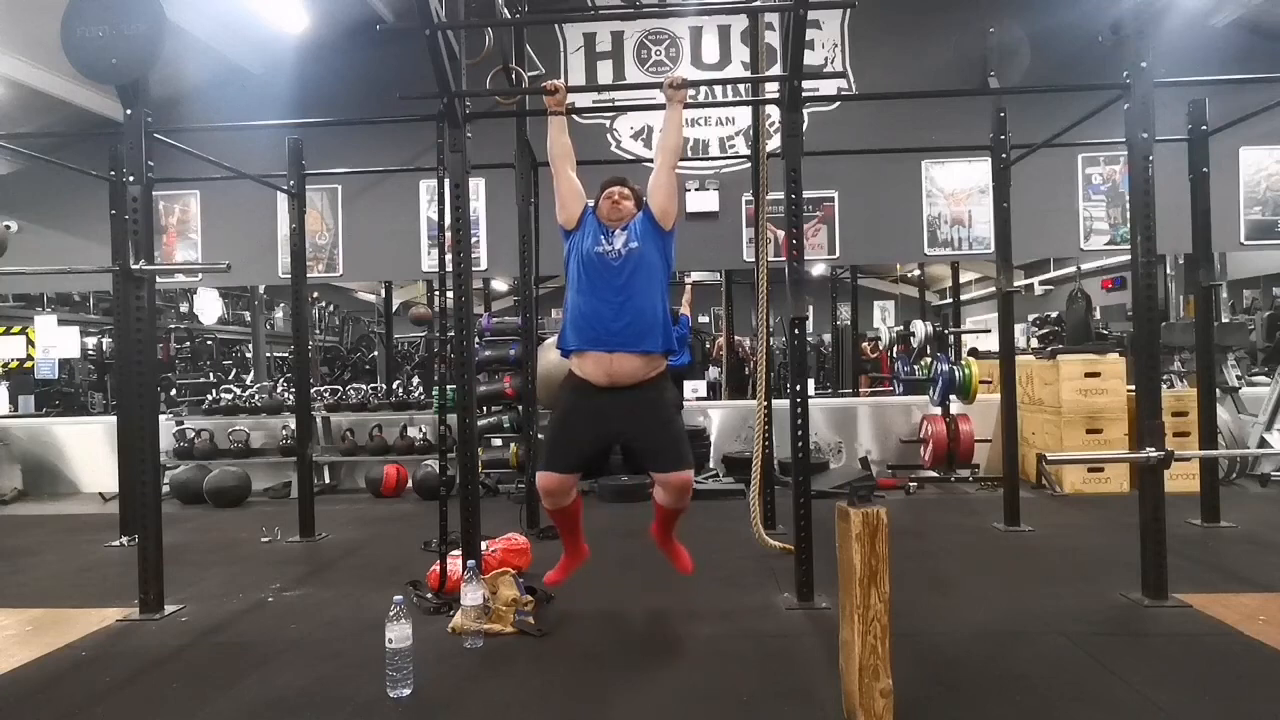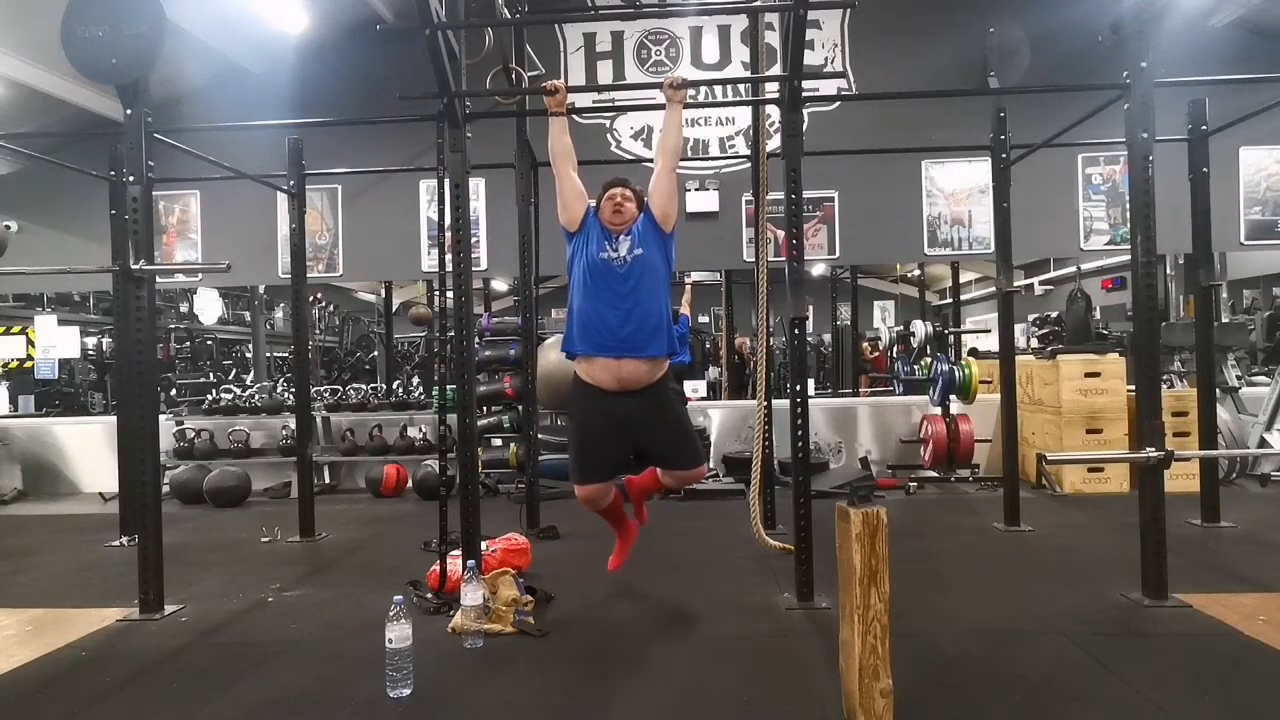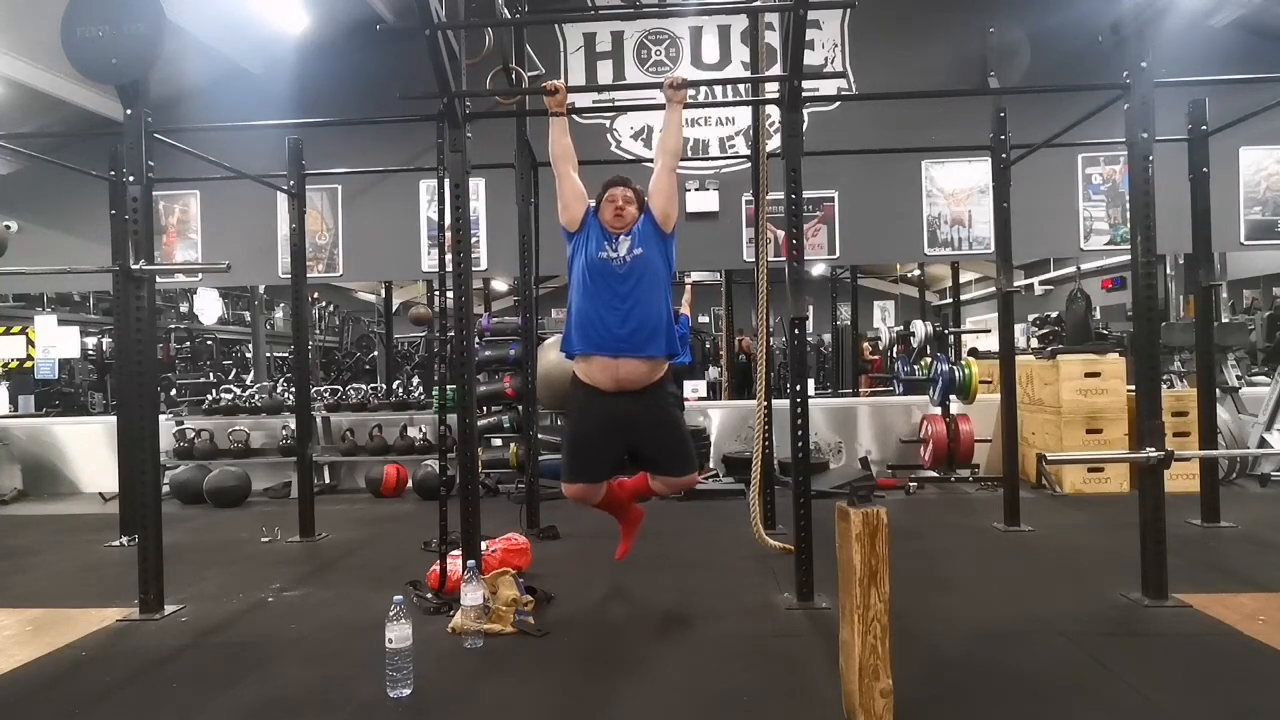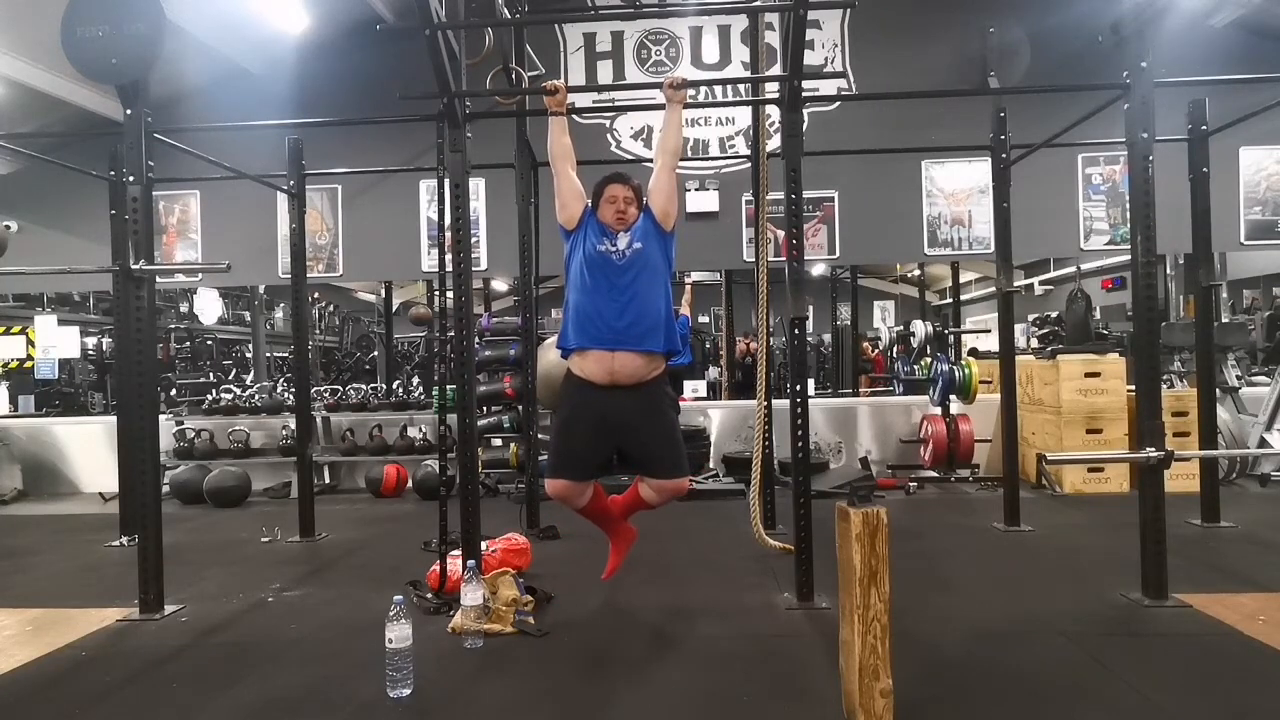
dt=0.7s
person 1, frame 1
left shoulder: (653, 230)
right shoulder: (580, 230)
left elbow: (666, 162)
right elbow: (563, 168)
left wrist: (674, 105)
right wrist: (556, 111)
left hip: (648, 389)
right hip: (584, 389)
left knee: (677, 480)
right knee: (551, 482)
left ankle: (664, 535)
right ankle: (574, 549)
person 1, frame 2
left shoulder: (654, 231)
right shoulder: (582, 234)
left elbow: (665, 163)
right elbow: (564, 169)
left wrist: (674, 105)
right wrist: (557, 112)
left hip: (654, 390)
right hip: (593, 393)
left knee: (690, 470)
right knee: (590, 491)
left ankle: (638, 488)
right ankle: (625, 527)
person 1, frame 3
left shoulder: (654, 233)
right shoulder: (583, 235)
left elbow: (666, 163)
right elbow: (565, 170)
left wrist: (674, 105)
right wrist: (557, 112)
left hip: (652, 392)
right hip: (591, 394)
left knee: (681, 478)
right knee: (579, 489)
left ankle: (628, 492)
right ankle: (625, 512)
person 1, frame 4
left shoulder: (654, 230)
right shoulder: (582, 232)
left elbow: (665, 162)
right elbow: (563, 168)
left wrist: (674, 105)
right wrist: (557, 112)
left hip: (647, 390)
right hip: (584, 389)
left knee: (671, 483)
right knee: (562, 485)
left ankle: (617, 509)
right ankle: (614, 525)
